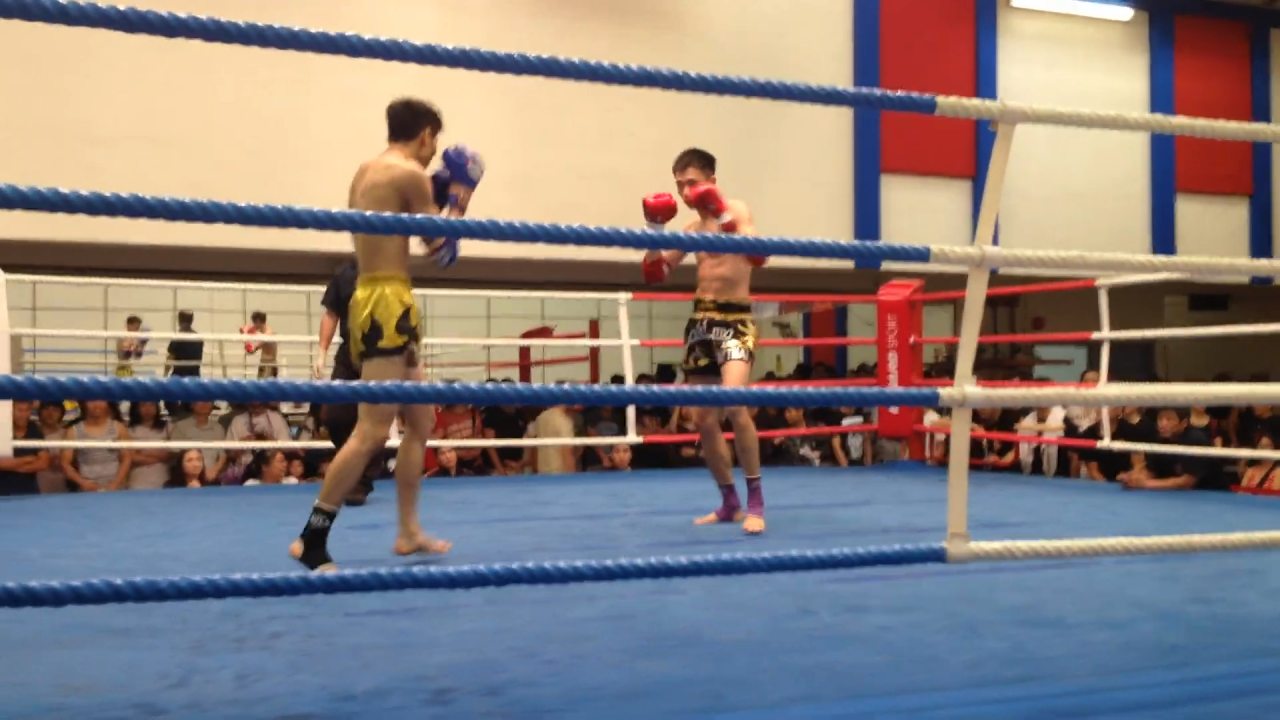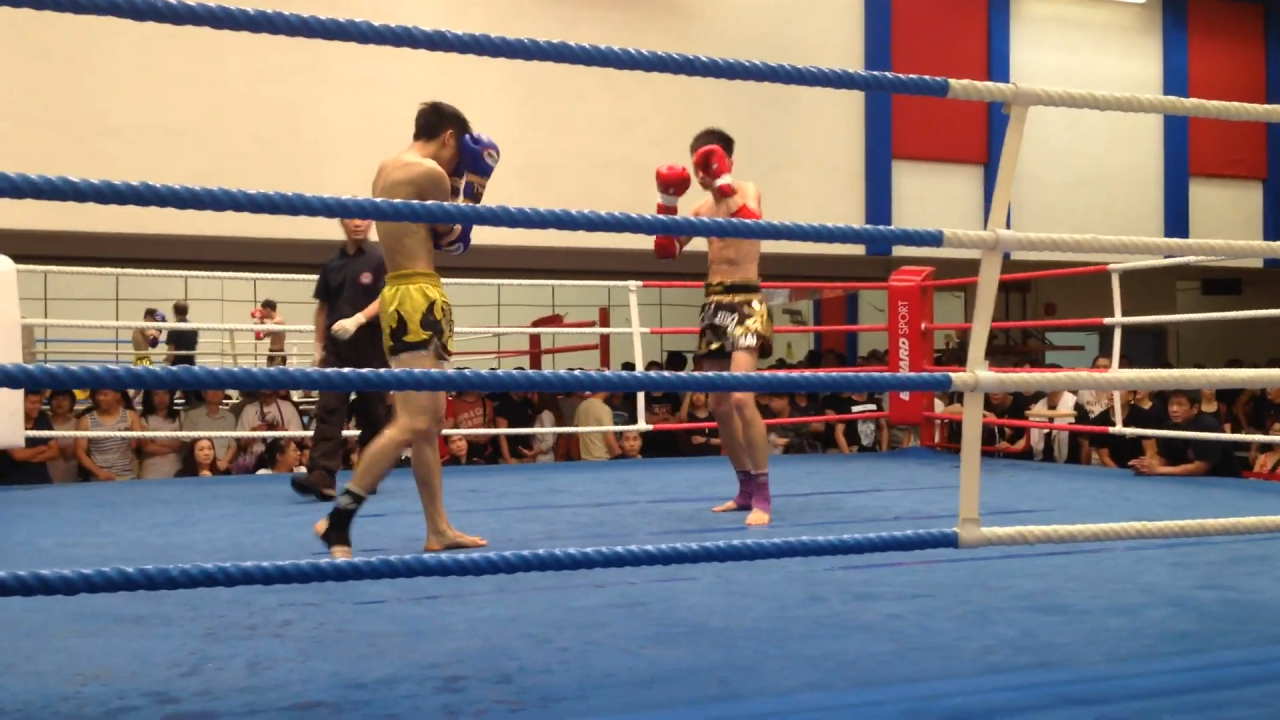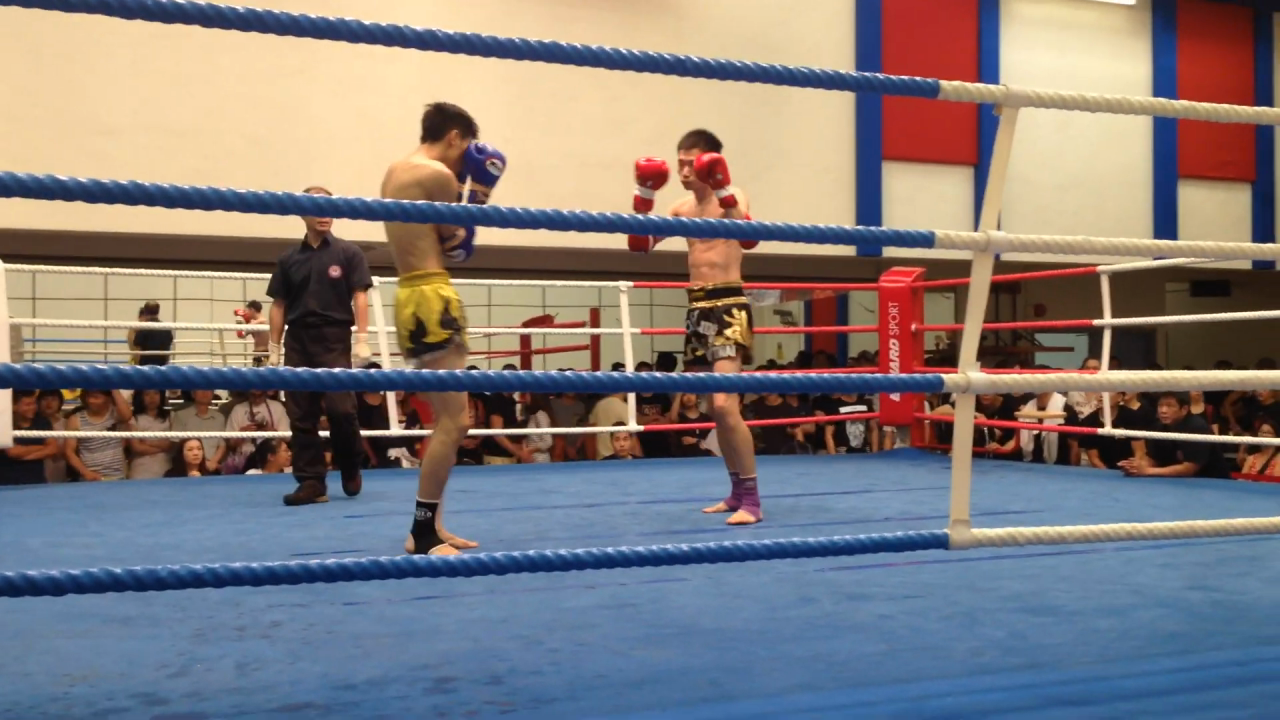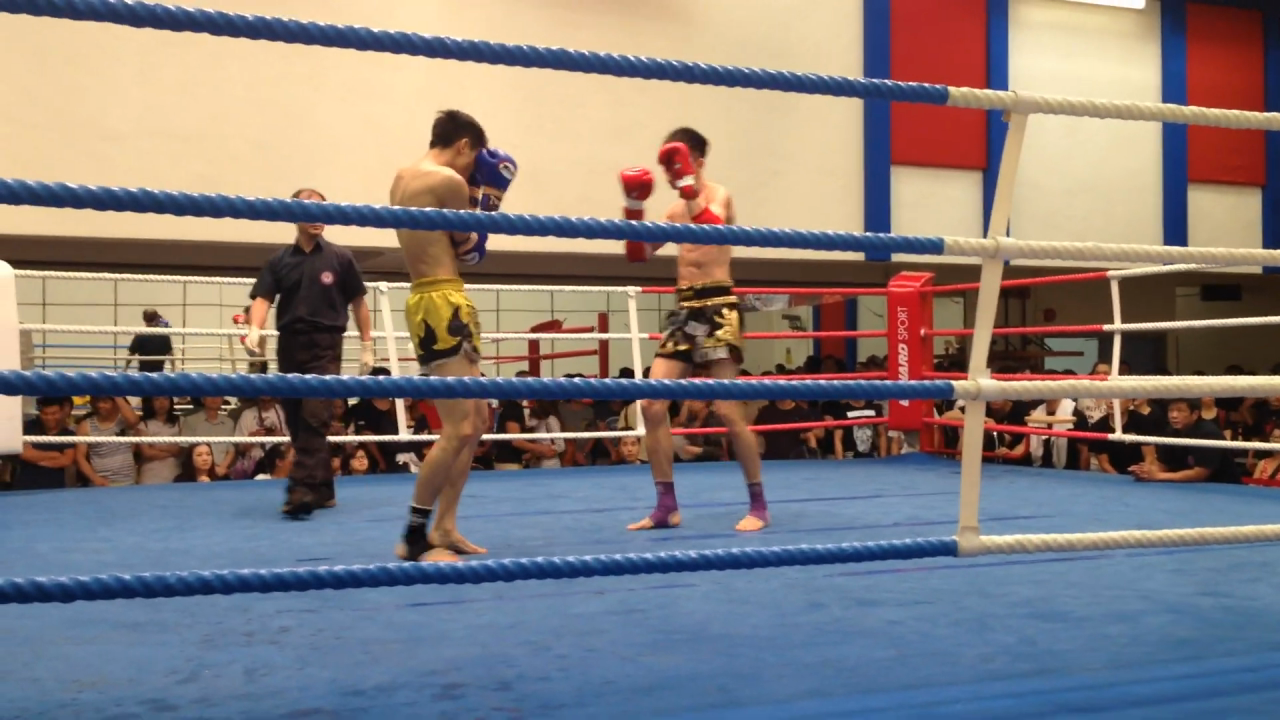
dt=0.3s
person 1, frame 1
left shoulder: (367, 172)
right shoulder: (407, 173)
right elbow: (442, 247)
left wrist: (434, 195)
right wrist: (462, 190)
left hip: (381, 302)
right hip: (388, 305)
left knee: (420, 421)
right knee: (372, 432)
left ankle: (410, 532)
right ankle: (311, 540)
person 1, frame 2
left shoulder: (388, 169)
right shoulder: (428, 172)
right elbow: (454, 240)
left wrist: (452, 181)
right wrist: (477, 178)
left hip: (409, 300)
right hip: (416, 300)
left knee: (429, 424)
right knee: (411, 425)
left ankle: (439, 529)
right ankle: (337, 521)
person 1, frame 3
left shoulder: (395, 172)
right shoulder: (437, 175)
right elbow: (458, 246)
left wrist: (460, 184)
right wrist: (479, 189)
left hip: (413, 298)
right hip: (430, 299)
left knee: (450, 420)
right knee: (452, 423)
left ankle: (433, 525)
right ankle: (423, 532)
person 1, frame 4
left shoulder: (403, 178)
right shoulder: (448, 181)
right elbow: (471, 250)
left wrist: (472, 189)
right wrist: (491, 192)
left hip: (429, 303)
right hip: (442, 305)
left knee: (475, 420)
right knee: (458, 430)
left ankle: (444, 527)
right ankle: (415, 536)
person 2, frame 1
left shoulder: (733, 218)
right shoulder: (691, 230)
left elbow: (759, 257)
right elbow: (655, 274)
left wrist: (725, 215)
right wrist: (655, 229)
left hip: (735, 320)
right hip: (701, 322)
left knee: (734, 404)
right knee: (704, 422)
left ankle: (755, 502)
right ankle: (730, 503)
person 2, frame 2
left shoulder: (745, 192)
right shoulder: (703, 208)
left elbow: (752, 225)
right elbow: (666, 251)
left wrist: (723, 178)
right wrist: (668, 201)
left hip: (745, 301)
right hip: (713, 303)
left knee: (741, 397)
right knee: (719, 405)
left ankle: (762, 498)
right ankle: (746, 490)
person 2, frame 3
left shoulder: (732, 195)
right shoulder: (682, 208)
left elbow: (748, 238)
right elbow: (639, 244)
left wrist: (722, 188)
right wrist: (644, 193)
left hip: (727, 306)
right hip: (696, 309)
left knee: (723, 405)
right knee: (714, 410)
left ankle: (751, 500)
right ankle: (738, 490)
person 2, frame 4
left shoulder: (717, 195)
right shoulder: (675, 209)
left elbow: (712, 231)
right elbow: (638, 254)
left wrist: (686, 181)
right wrist: (634, 204)
left hip: (716, 307)
right hip: (684, 310)
left knee: (727, 411)
right knee: (652, 406)
left ankle: (759, 506)
right ankle: (665, 507)
person 3, frame 1
right shoulder: (342, 276)
right elbow: (331, 315)
right wrist: (321, 353)
right hip: (348, 353)
right knee: (333, 417)
left ankle: (362, 482)
person 3, frame 2
left shoulder: (381, 259)
right shoulder: (332, 265)
right elbow: (323, 307)
left wrist: (357, 320)
right wrist: (319, 347)
left hip: (371, 345)
right hip: (337, 346)
left knee: (373, 415)
right knee: (327, 409)
right ankle: (321, 476)
person 3, frame 3
left shoulder: (348, 253)
right shoulder: (290, 259)
left elbow: (360, 296)
right elbow: (279, 303)
left wrist: (361, 339)
right wrist: (274, 348)
left hip: (335, 339)
right hip: (298, 341)
left knee: (341, 409)
right knee: (301, 416)
left ankle: (351, 468)
right ankle: (311, 482)
person 3, frame 4
left shoulder: (340, 258)
right shoulder: (279, 262)
left elbow: (358, 303)
right elbow: (262, 299)
left wrist: (366, 346)
right wrist: (254, 329)
left hip: (325, 346)
right hip: (290, 347)
left knee: (314, 418)
right knee: (297, 423)
left ankle: (303, 490)
right ankle: (321, 489)
